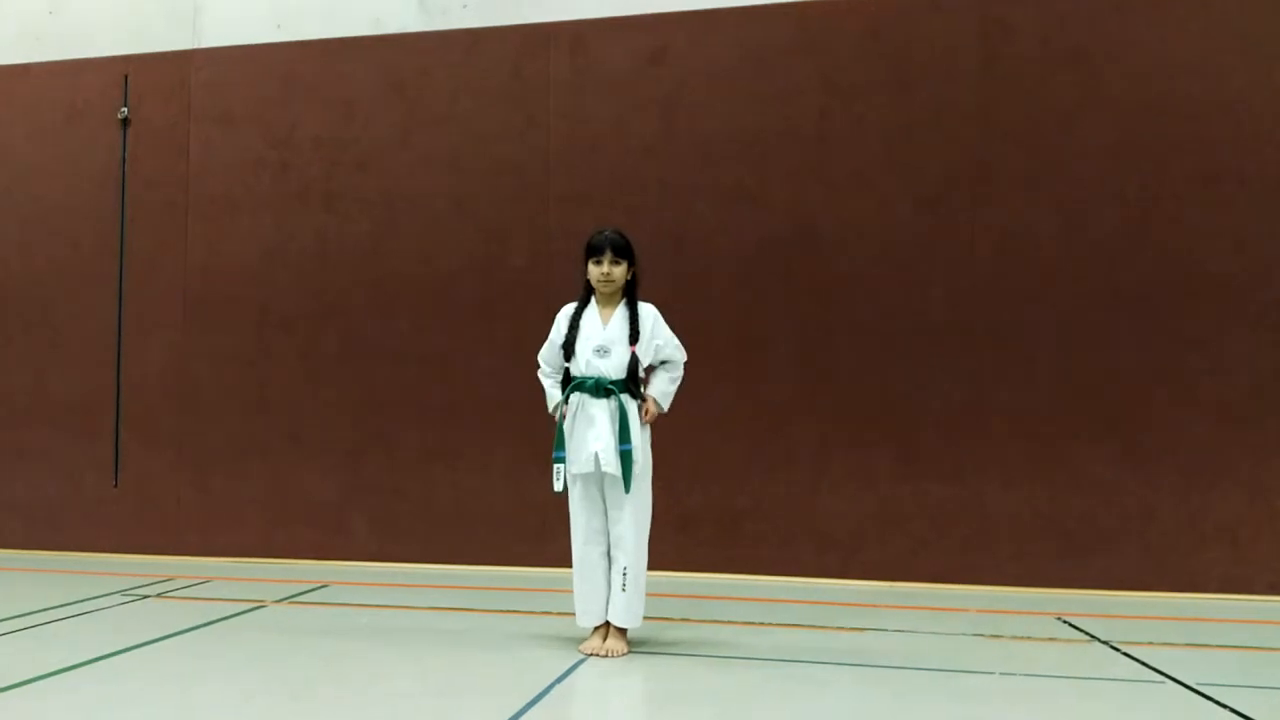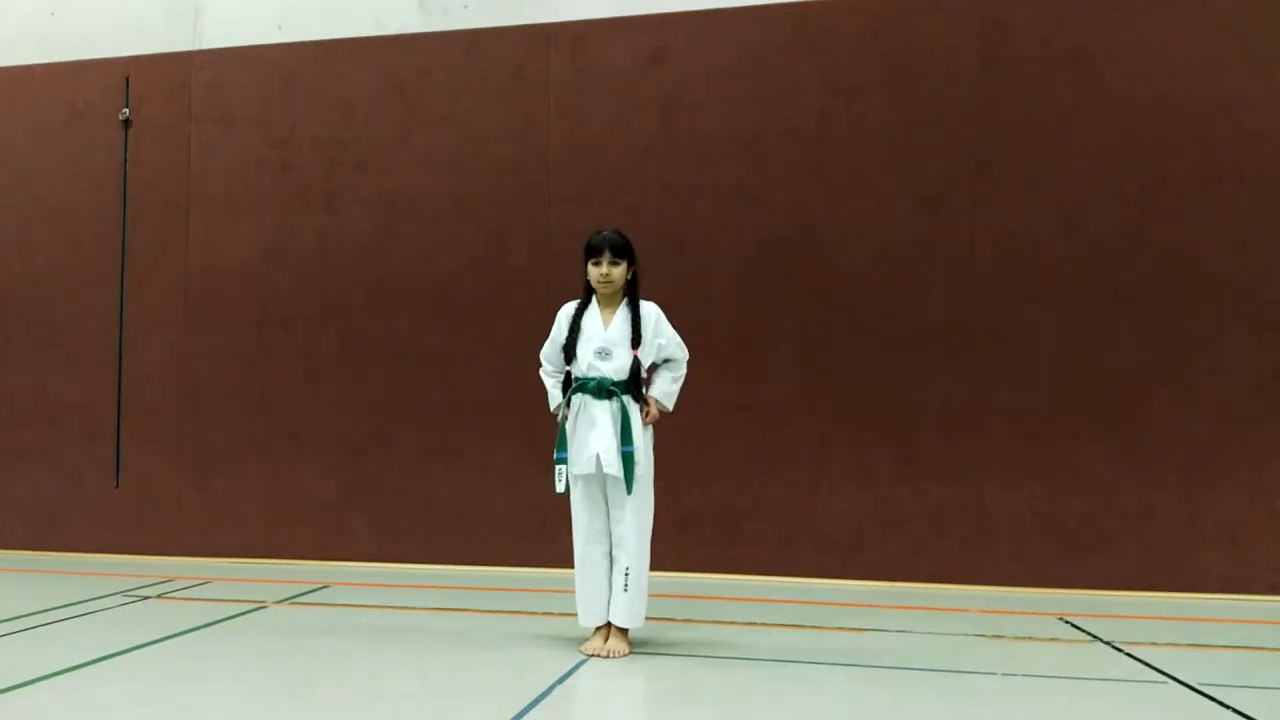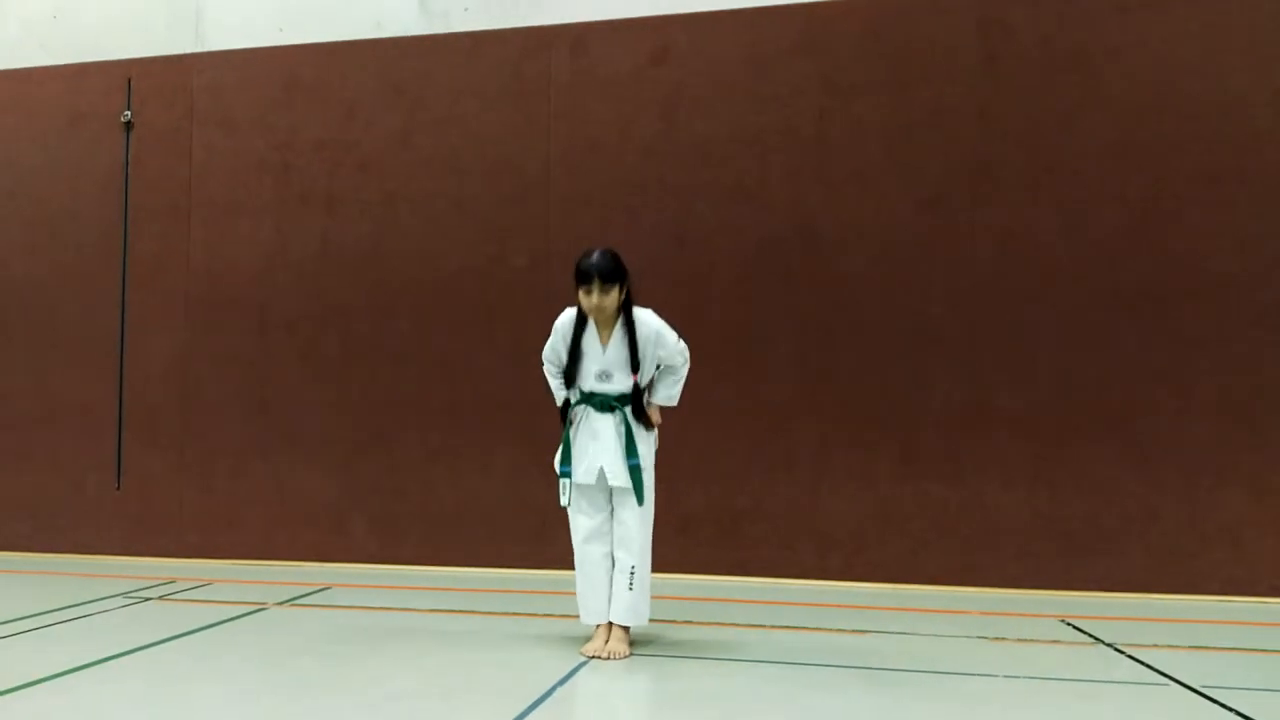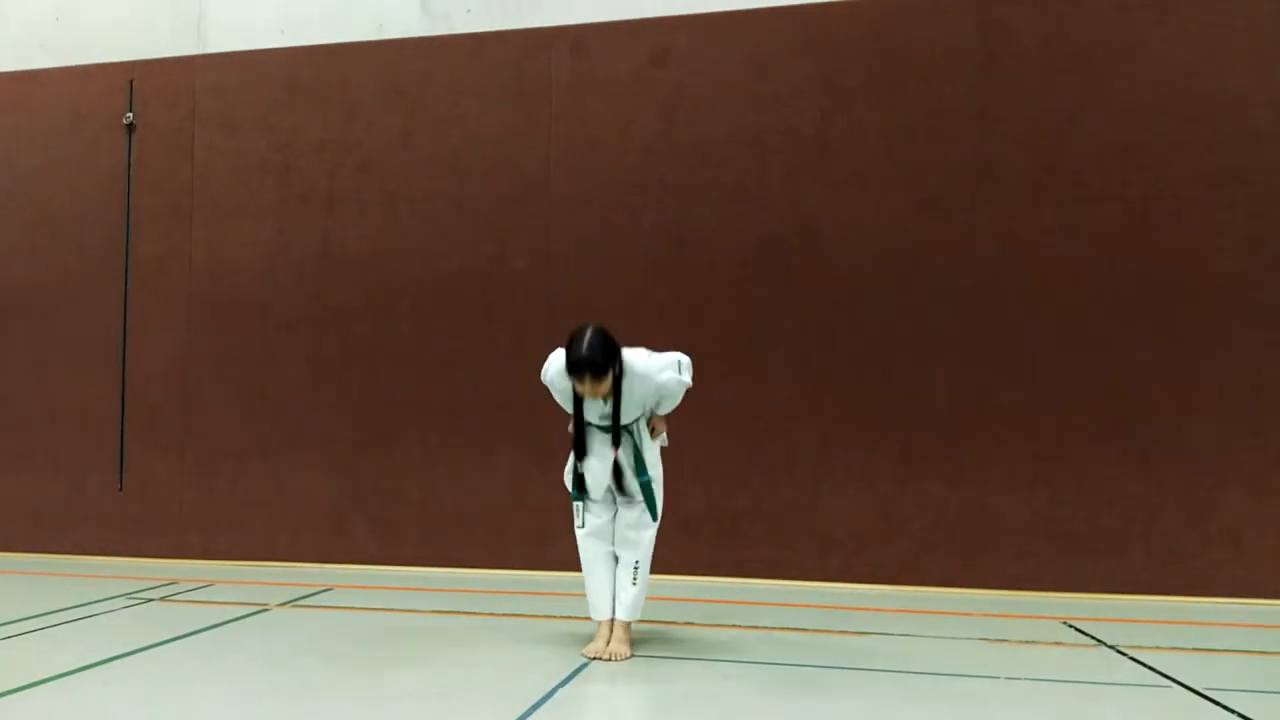
dt=0.3s
person 1, frame 1
left shoulder: (646, 316)
right shoulder: (569, 316)
left elbow: (674, 360)
right elbow: (548, 366)
left wrist: (655, 398)
right wrist: (557, 403)
left hip: (624, 429)
right hip: (581, 429)
left knee: (627, 529)
right knee: (587, 530)
left ankle: (619, 626)
right ankle: (596, 624)
person 1, frame 2
left shoulder: (647, 314)
right shoulder: (569, 315)
left elbow: (676, 358)
right elbow: (550, 363)
left wrist: (656, 399)
right wrist: (560, 403)
left hip: (626, 428)
right hip: (583, 428)
left knee: (628, 530)
right knee: (589, 531)
left ankle: (620, 627)
right ankle: (598, 625)
person 1, frame 3
left shoulder: (647, 325)
right shoulder: (566, 324)
left elbow: (677, 361)
right elbow: (552, 366)
left wrist: (656, 403)
right wrist: (568, 406)
left hip: (630, 435)
right hip: (585, 434)
left knee: (631, 532)
right knee: (588, 530)
left ankle: (621, 627)
right ankle: (600, 625)
person 1, frame 4
left shoulder: (645, 371)
right shoulder: (558, 370)
left elbow: (682, 367)
left wrist: (660, 414)
right wrist: (577, 416)
left hip: (636, 447)
right hip: (592, 445)
left knee: (634, 532)
right knee: (594, 528)
left ankle: (622, 627)
right ankle: (603, 624)
